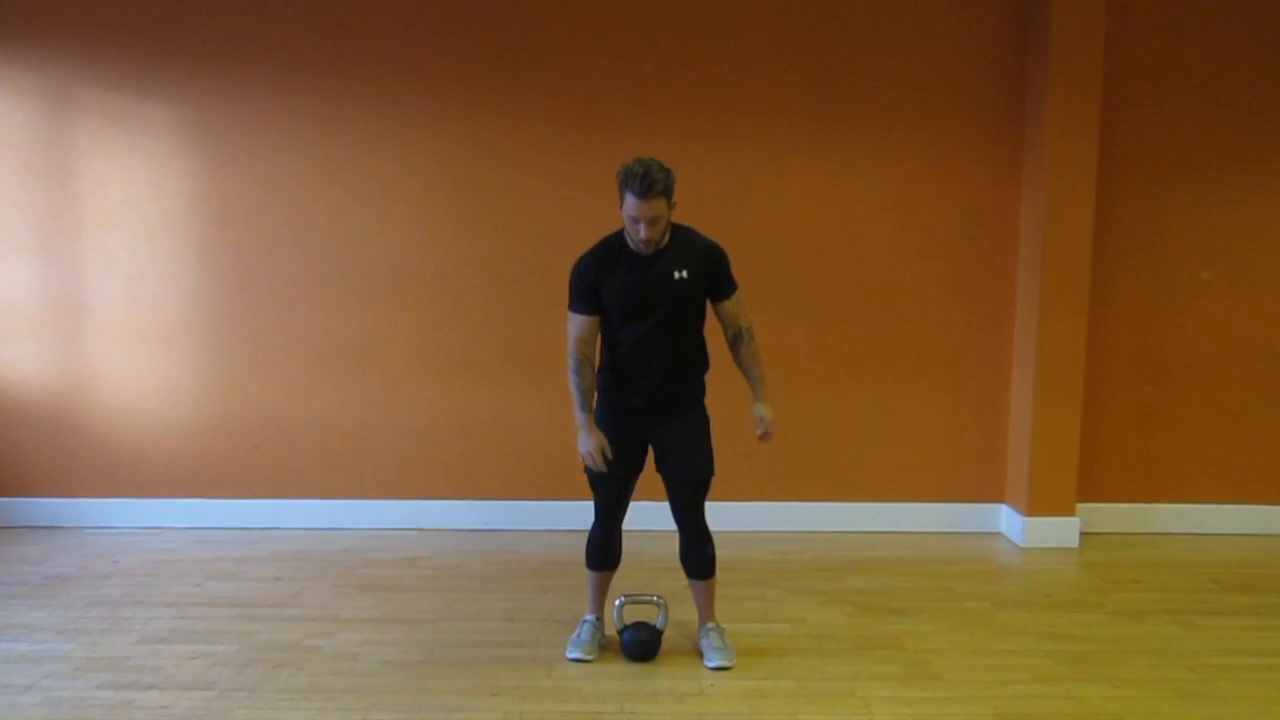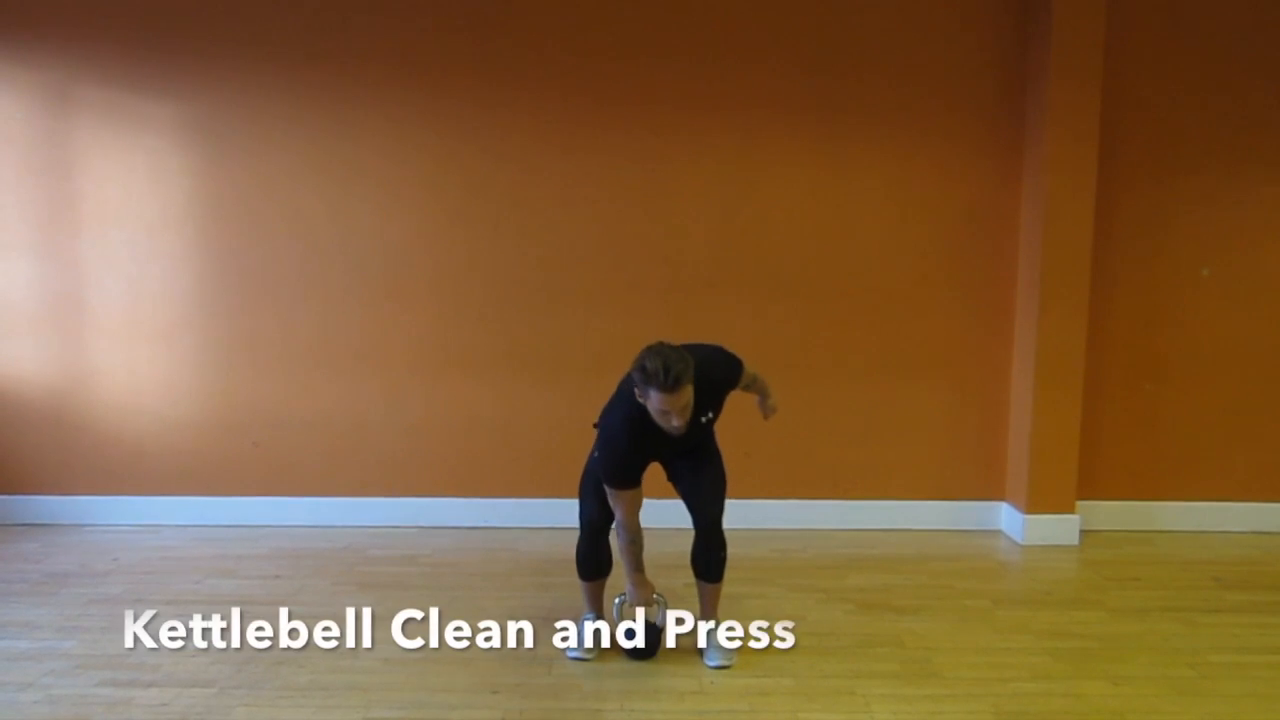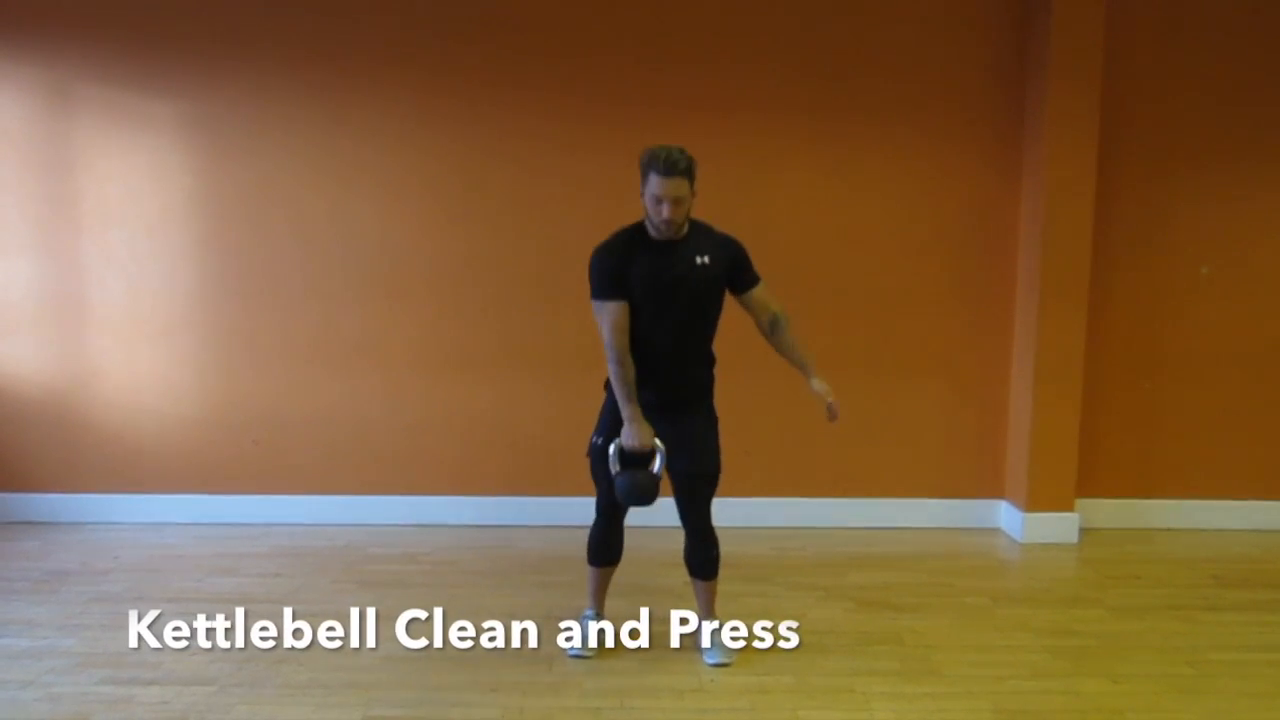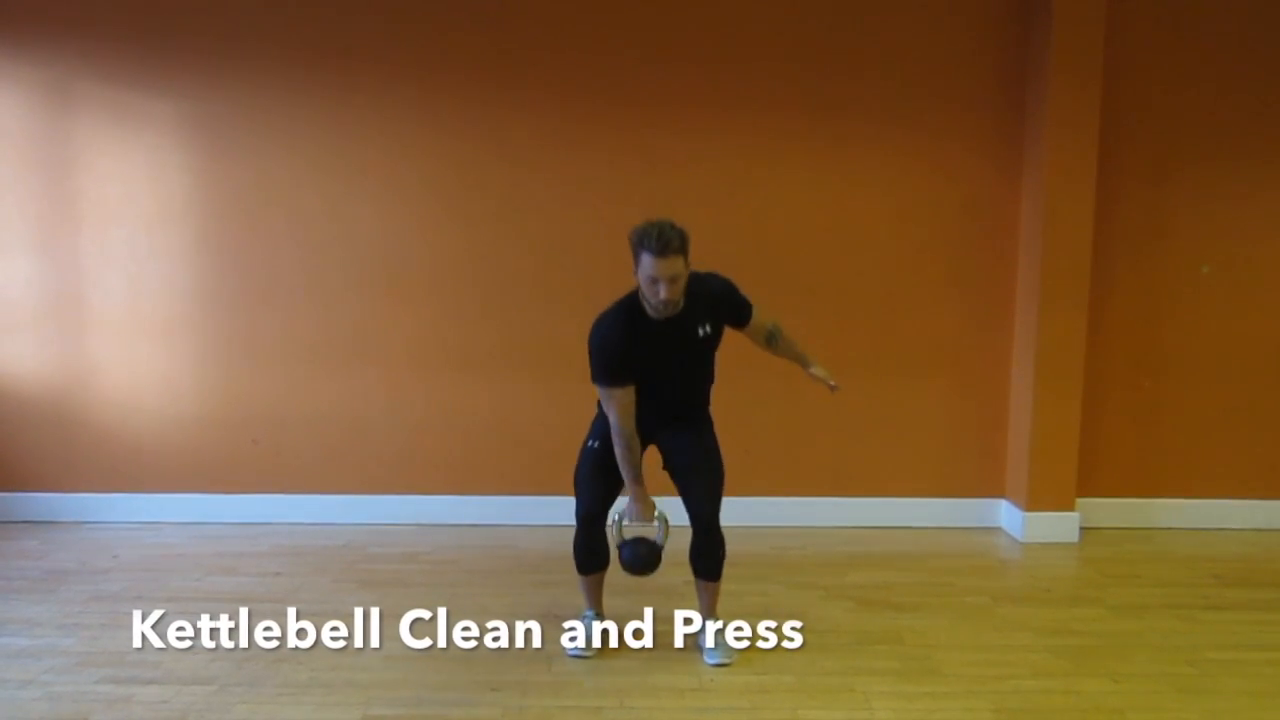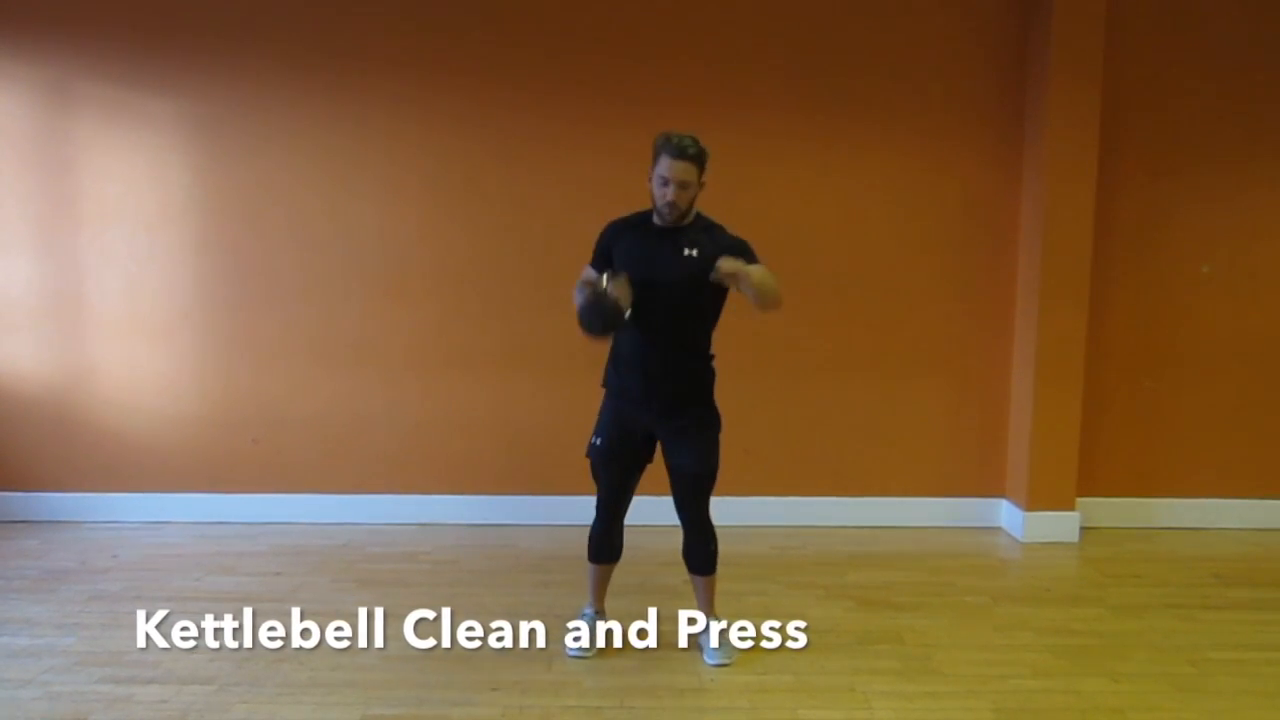
dt=0.7s
person 1, frame 1
left shoulder: (703, 254)
right shoulder: (593, 264)
left elbow: (737, 325)
right elbow: (580, 347)
left wrist: (759, 397)
right wrist: (585, 424)
left hip: (683, 412)
right hip: (618, 412)
left knee: (690, 518)
right knee: (607, 517)
left ankle: (708, 626)
right ankle: (593, 620)
person 1, frame 2
left shoulder: (713, 367)
right shoulder: (619, 428)
left elbow: (745, 377)
right elbow: (627, 518)
left wrist: (765, 395)
right wrist: (637, 581)
right hip: (630, 443)
left knee: (709, 521)
right knee: (593, 521)
left ankle: (709, 625)
right ankle: (593, 618)
person 1, frame 3
left shoulder: (721, 249)
right shoulder: (614, 254)
left elbow: (767, 315)
right elbow: (615, 343)
left wrist: (810, 377)
right wrist: (632, 419)
left hip: (691, 407)
right hip: (628, 406)
left knee: (697, 518)
right knee: (610, 510)
left ankle: (709, 625)
right ankle: (593, 616)
person 1, frame 4
left shoulder: (714, 294)
right shoulder: (611, 330)
left elbow: (763, 329)
right elbow: (622, 424)
left wrist: (807, 364)
right wrist: (636, 495)
left hip: (688, 417)
right hip: (625, 419)
left knee: (706, 517)
right knee: (589, 513)
left ankle: (709, 623)
right ankle: (593, 615)
person 1, frame 5
left shoulder: (720, 242)
right shoulder: (621, 232)
left elbow: (770, 300)
right elbow: (583, 294)
left wrist: (748, 278)
right wrist: (600, 293)
left hip: (691, 404)
right hip: (626, 398)
left knee: (694, 515)
right knee: (609, 509)
left ankle: (709, 623)
right ankle: (593, 614)
